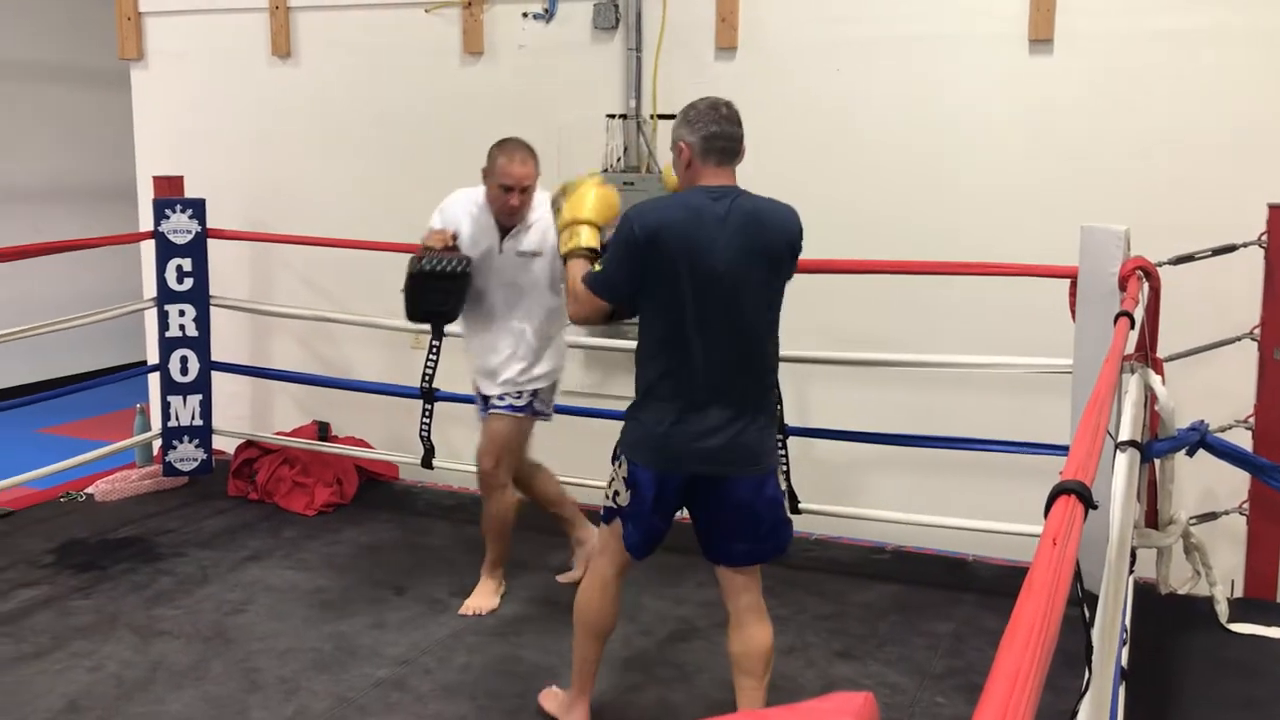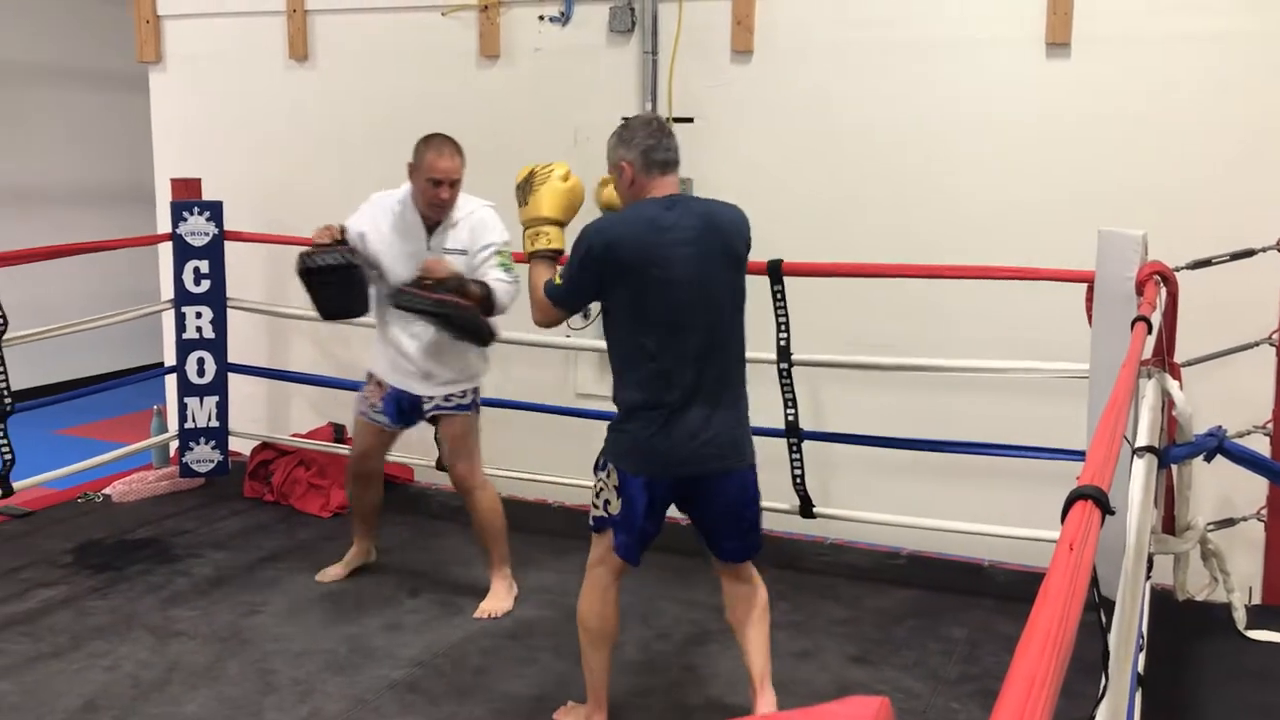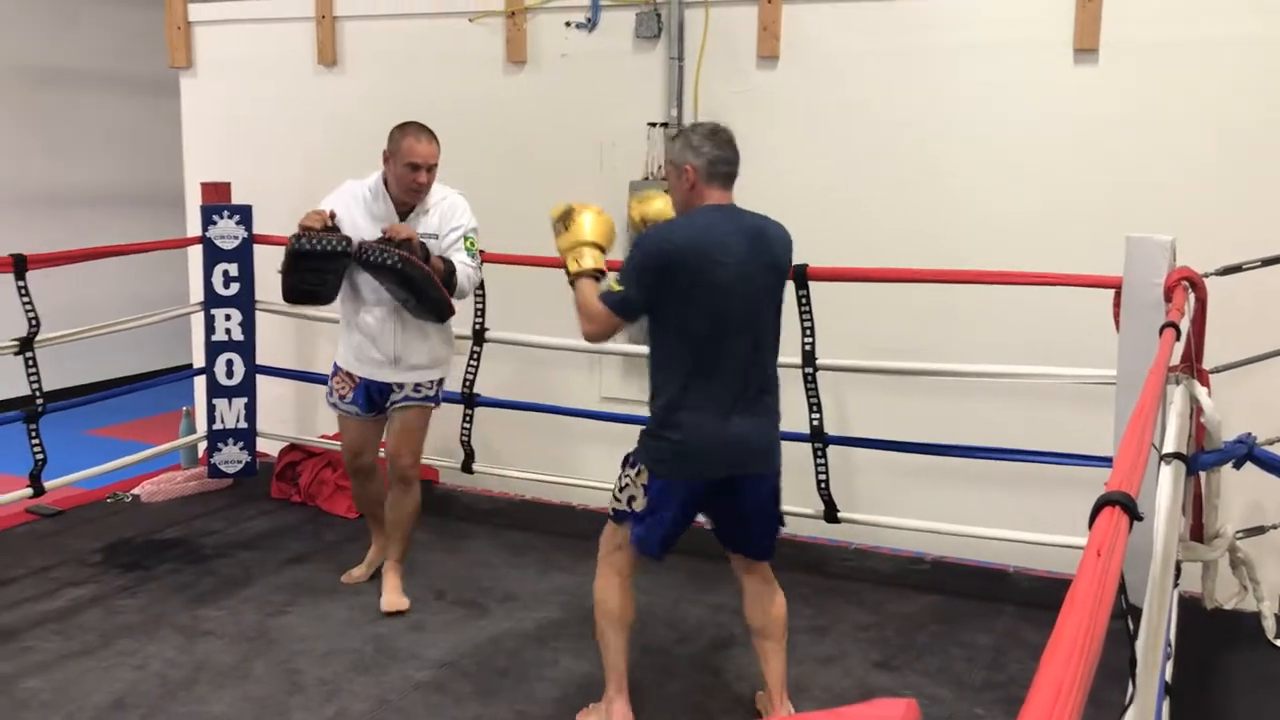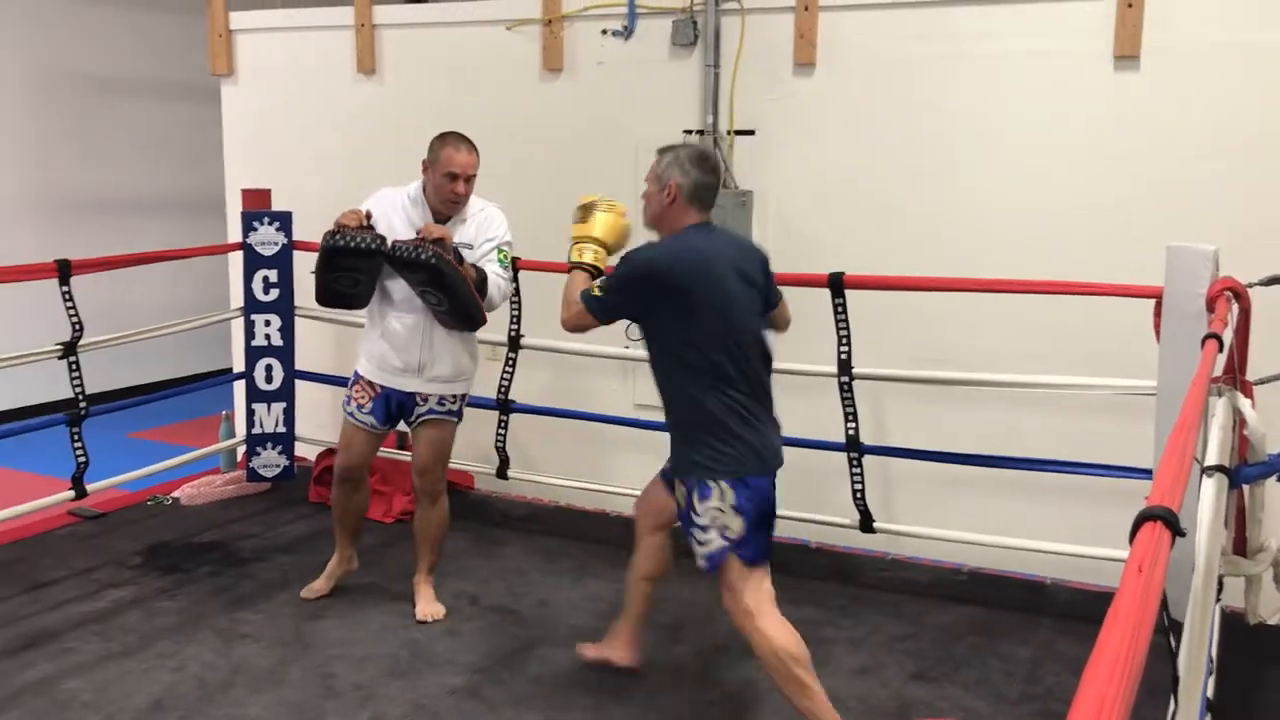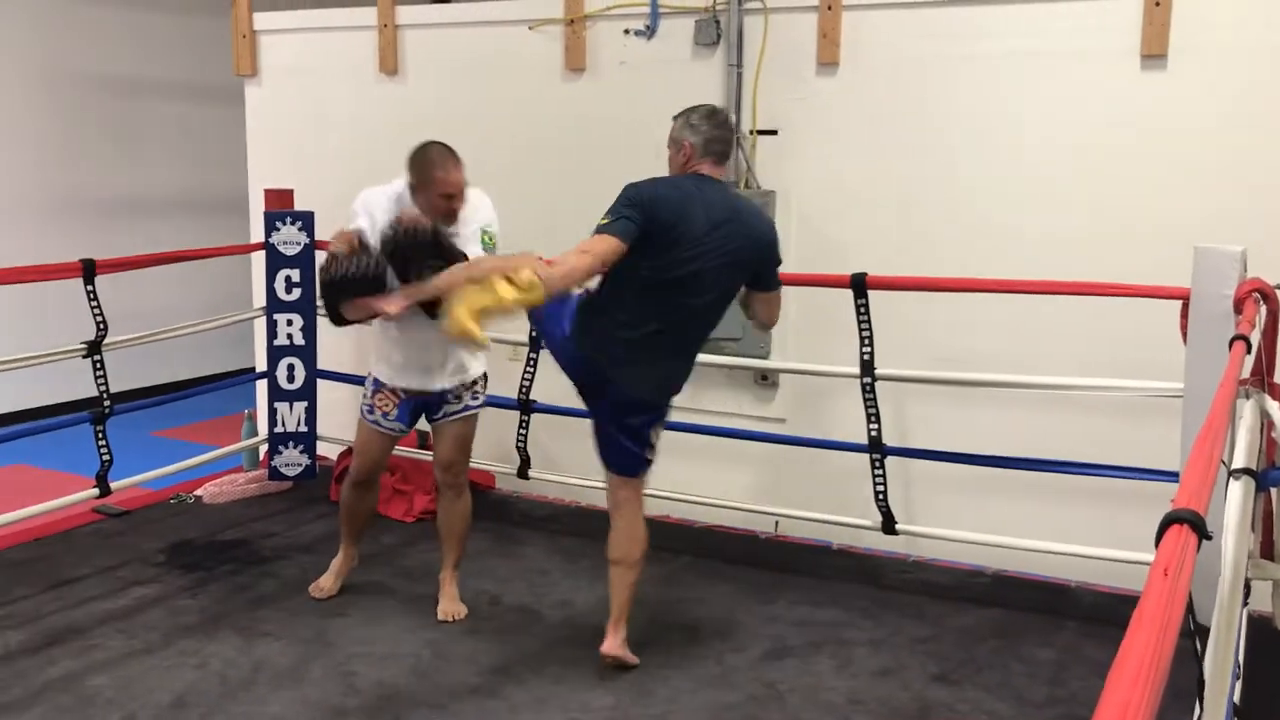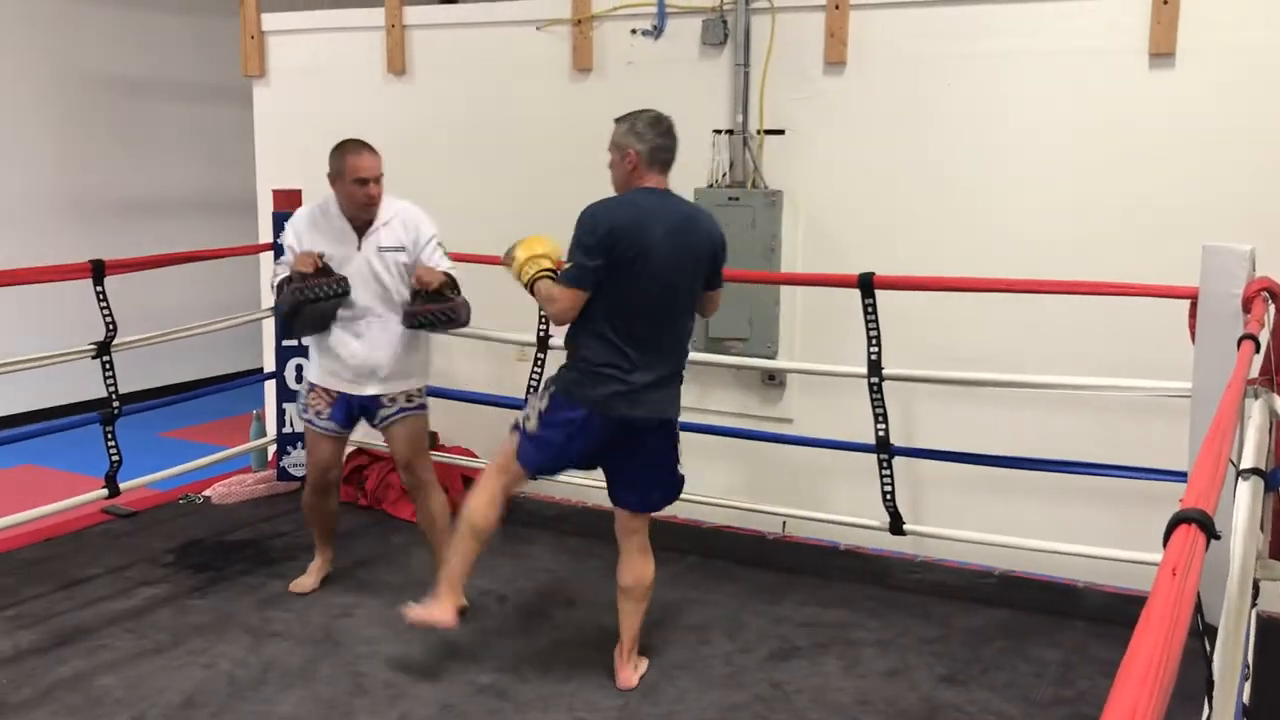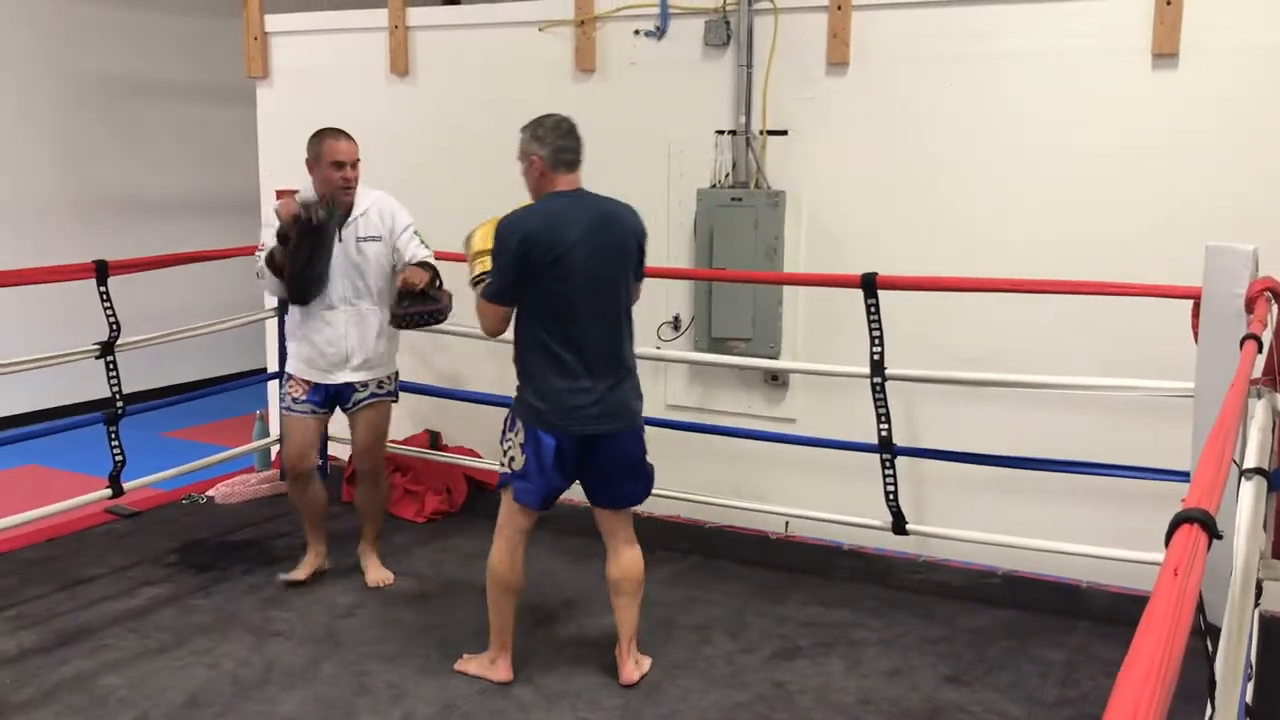
dt=0.4s
person 1, frame 1
left shoulder: (648, 222)
right shoulder: (782, 224)
left elbow: (583, 310)
left wrist: (578, 238)
left hip: (658, 438)
right hip: (744, 445)
left knee: (608, 562)
right knee: (743, 594)
person 1, frame 2
left shoulder: (607, 237)
right shoulder: (732, 224)
left elbow: (545, 311)
left wrist: (540, 231)
left hip: (643, 445)
right hip: (723, 442)
left knee: (603, 569)
right knee: (738, 574)
person 1, frame 3
left shoulder: (662, 245)
right shoulder: (774, 239)
left elbow: (596, 326)
left wrist: (581, 256)
left hip: (679, 447)
right hip: (756, 445)
left knee: (615, 558)
right knee: (757, 572)
person 1, frame 4
left shoulder: (654, 265)
right shoulder: (745, 254)
left elbow: (574, 317)
right elbow: (779, 319)
left wrist: (587, 249)
left hip: (726, 460)
right hip: (747, 442)
left knee: (749, 606)
right knee: (651, 510)
right ankle: (622, 643)
person 1, frame 5
left shoulder: (650, 196)
right shoulder: (758, 228)
left elbow: (590, 260)
right elbow: (765, 317)
left wrist: (504, 289)
left hip: (590, 337)
right hip: (650, 384)
left knee: (511, 277)
right knee: (626, 501)
left ankle: (409, 297)
right ankle: (616, 634)
person 1, frame 6
left shoulder: (605, 218)
right shoulder: (706, 228)
left elbow: (562, 308)
right elbow: (707, 305)
left wrist: (536, 273)
left hip: (586, 395)
right hip: (653, 408)
left knee: (497, 476)
right knee: (634, 535)
left ankle: (446, 600)
right ankle: (628, 660)
person 1, frame 7
left shoulder: (518, 227)
right shoulder: (626, 221)
left elbow: (492, 322)
left wrist: (482, 264)
left hip: (547, 410)
right hip: (616, 407)
left knee: (512, 528)
right knee: (619, 533)
left ankle: (497, 657)
right ankle: (628, 658)
person 2, frame 1
left shoulder: (556, 222)
right shoulder: (458, 207)
right wrist: (431, 247)
left hip: (527, 370)
right hip: (487, 363)
left knee: (491, 472)
right knee: (512, 465)
left ankle: (492, 575)
right ankle: (585, 534)
person 2, frame 2
left shoulder: (480, 220)
right shoulder: (380, 211)
left elbow: (500, 295)
left wrist: (459, 282)
right wrist: (330, 243)
left hip: (451, 373)
right hip: (392, 366)
left knee: (466, 477)
right knee: (361, 463)
left ankle: (501, 577)
right ankle: (362, 548)
person 2, frame 3
left shoulder: (451, 208)
right shoulder: (350, 199)
left elbow: (465, 280)
left wrist: (420, 252)
right wrist: (311, 232)
left hip: (419, 363)
right hip: (360, 358)
left knee: (403, 469)
right knee: (357, 461)
left ankle: (394, 572)
right ankle: (381, 544)
person 2, frame 4
left shoulder: (487, 220)
right shoulder: (386, 205)
left elbow: (494, 293)
left wrist: (452, 255)
right wrist: (345, 234)
left hip: (442, 376)
right hip: (379, 367)
left knee: (429, 481)
right knee: (348, 468)
left ankle: (423, 581)
right ankle: (343, 556)
person 2, frame 5
left shoulder: (475, 206)
right shoulder: (376, 205)
left elbow: (479, 276)
right wrist: (345, 247)
left hip: (458, 369)
right hip: (398, 369)
left knee: (453, 476)
right knee: (363, 471)
left ankle: (449, 579)
right ankle: (346, 555)
person 2, frame 6
left shoulder: (408, 219)
right shoulder: (306, 223)
left elbow: (446, 276)
left wrist: (436, 279)
right wrist: (297, 276)
left hip: (396, 378)
right hip: (331, 377)
left knee: (419, 472)
right knee: (320, 476)
right ankle: (322, 557)
person 2, frame 7
left shoulder: (385, 210)
right shoulder: (289, 215)
left elbow: (417, 257)
right elbow: (273, 283)
left wrist: (419, 272)
right wrist: (286, 239)
left hip: (369, 365)
right hip: (309, 365)
left knee: (369, 465)
right knee: (297, 464)
left ankle: (369, 549)
right ankle: (316, 550)
